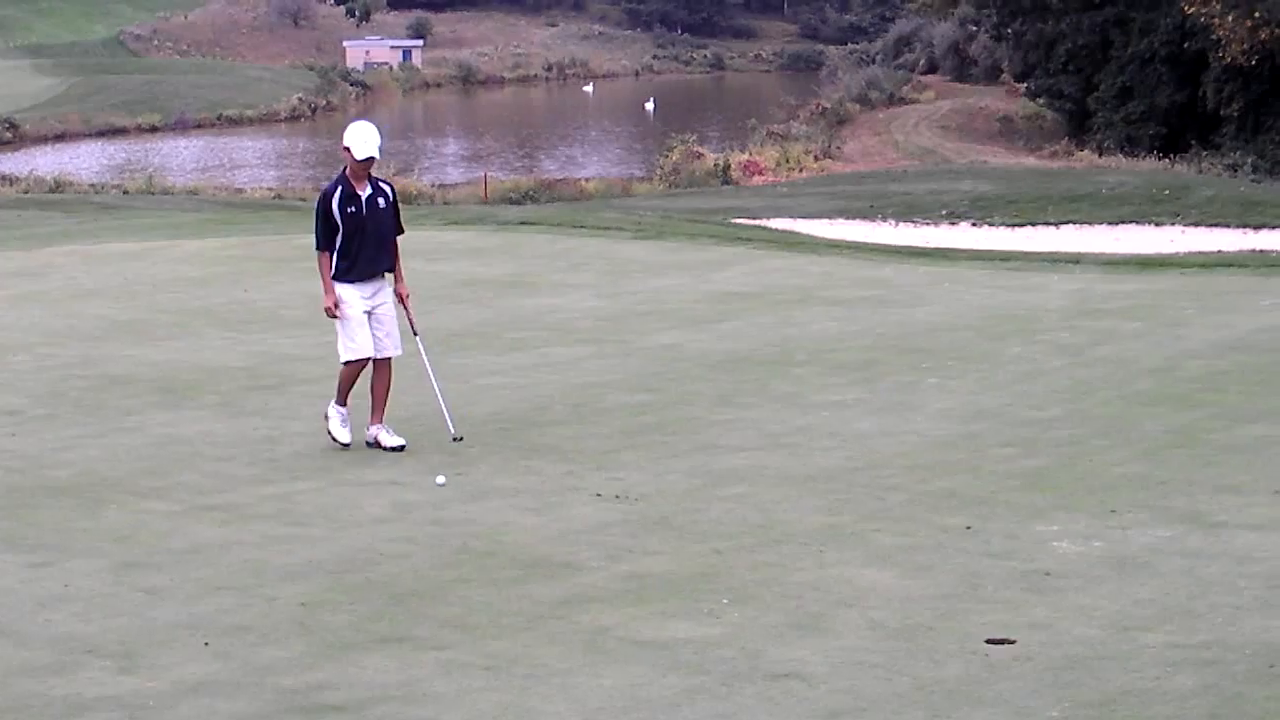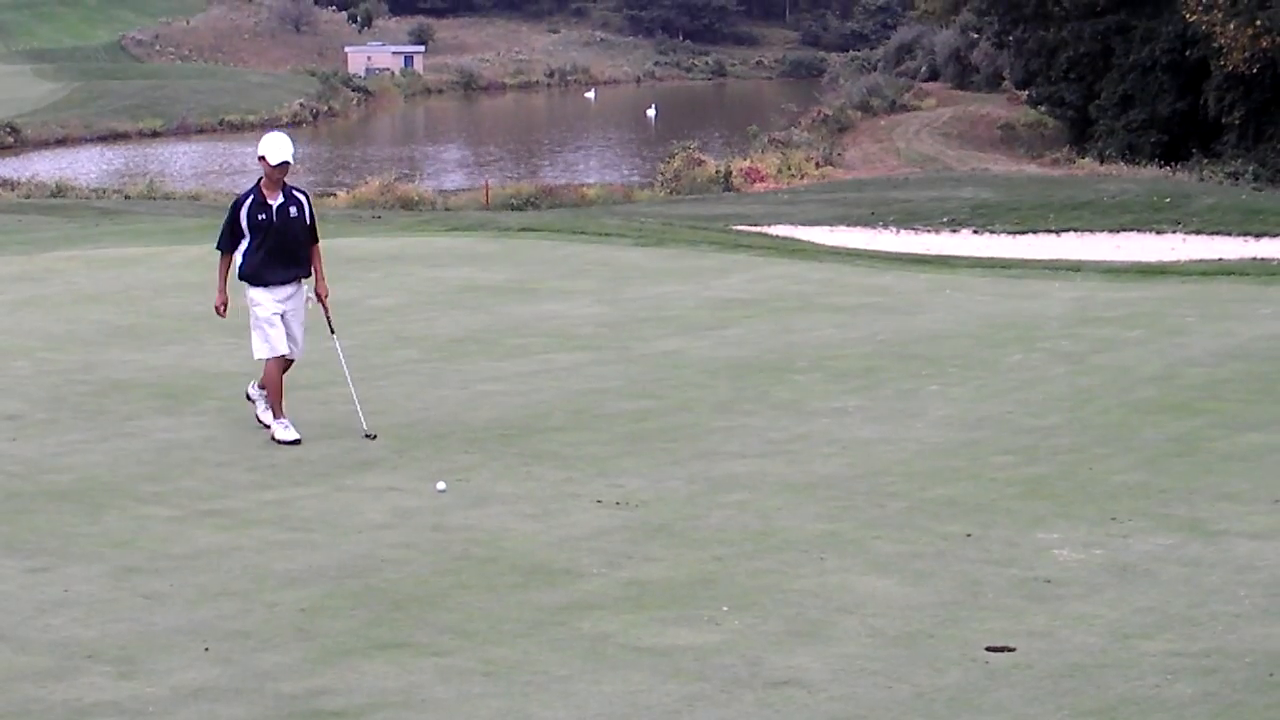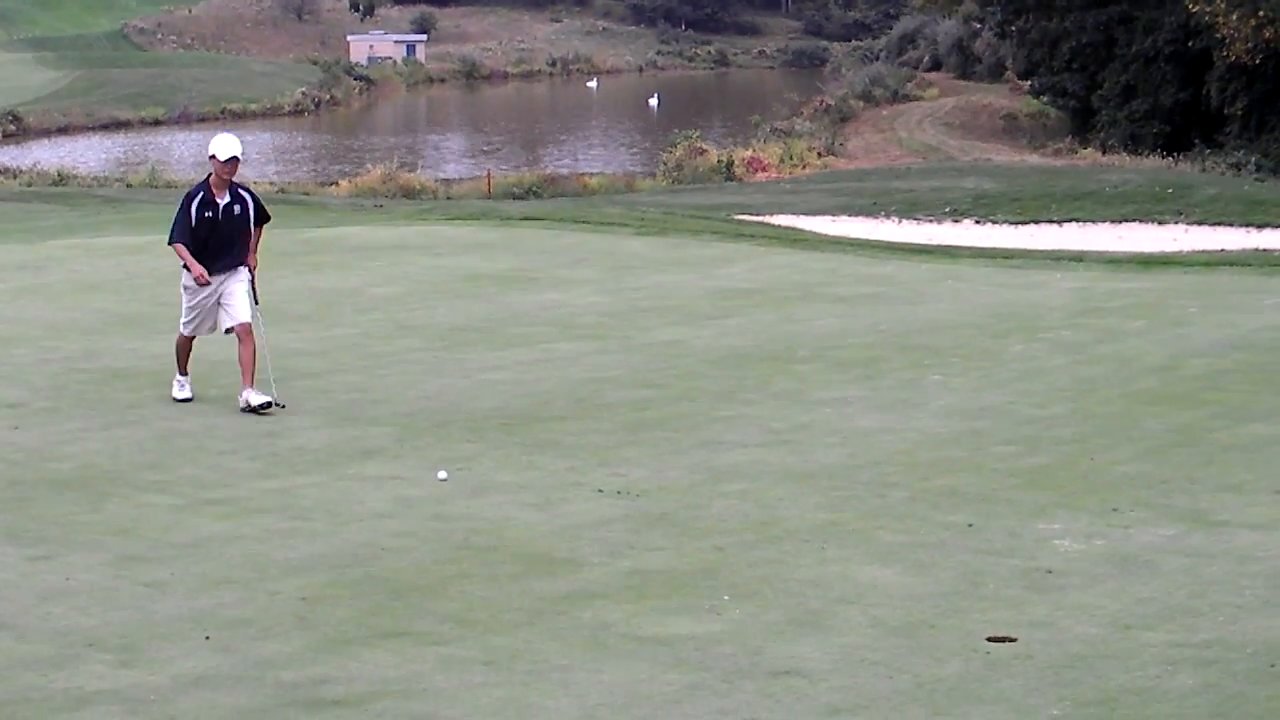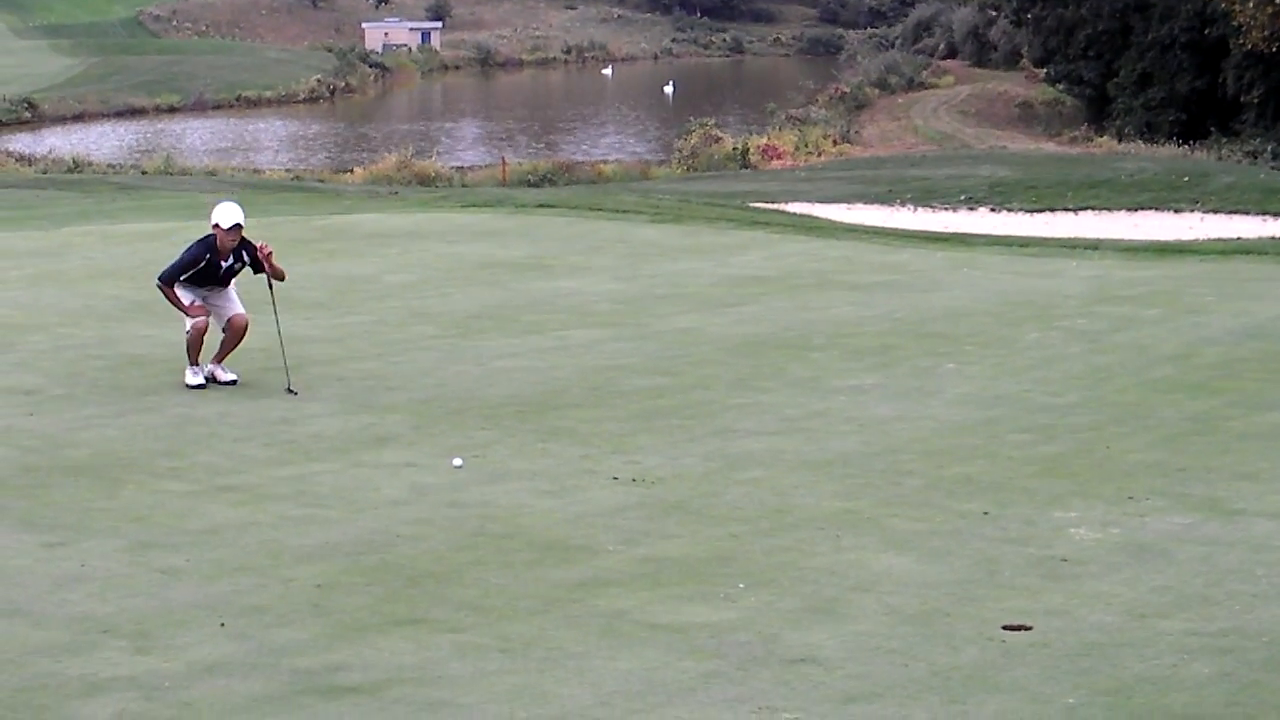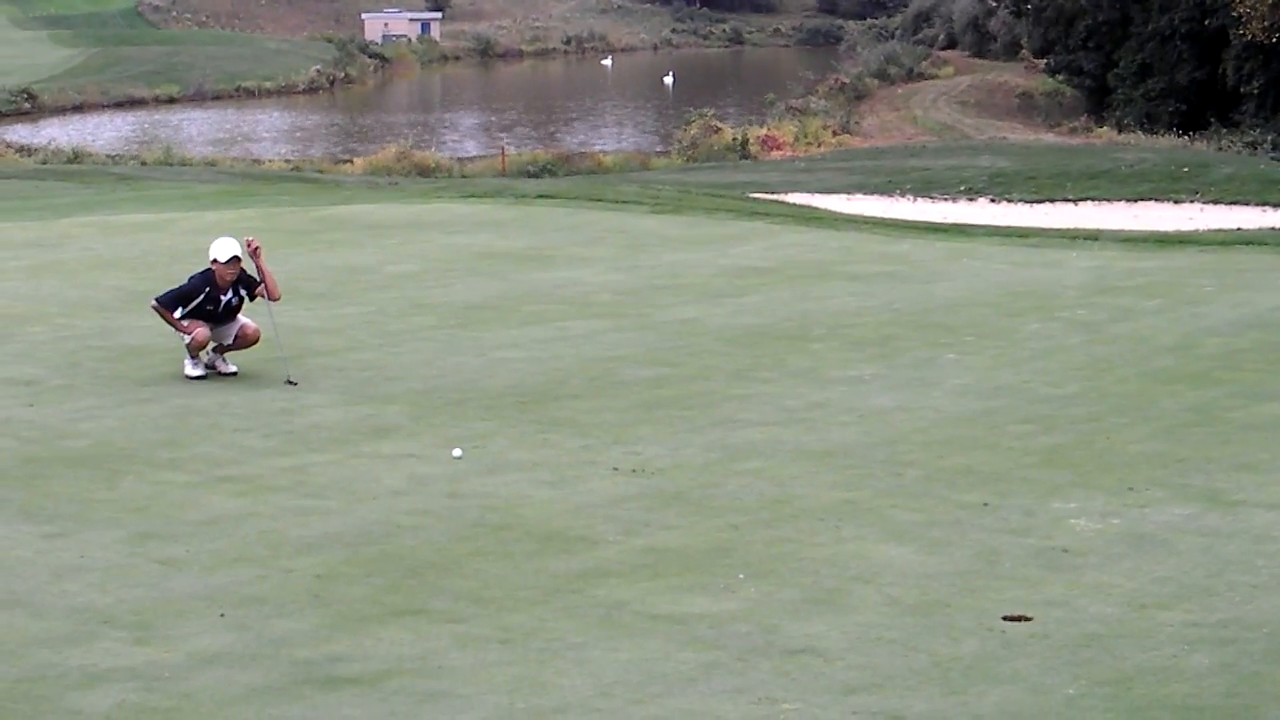
dt=0.7s
person 1, frame 1
left shoulder: (385, 191)
right shoulder: (332, 195)
right elbow: (324, 249)
left wrist: (399, 280)
right wrist: (328, 292)
left hip: (379, 286)
right hip: (347, 288)
left knee: (385, 358)
right knee: (359, 357)
left ankle: (377, 427)
right ankle: (338, 409)
person 1, frame 2
left shoulder: (300, 200)
right shoulder: (244, 204)
left elbow: (311, 242)
right elbow: (227, 250)
left wrist: (320, 280)
right wrist: (221, 291)
left hip: (294, 288)
right hip: (260, 290)
left knee: (289, 355)
right knee: (274, 354)
left ankle: (258, 389)
right ankle: (280, 422)
person 1, frame 3
left shoulder: (245, 196)
right shoulder: (194, 198)
left elbow: (260, 221)
right elbow: (177, 241)
left wrist: (252, 253)
right wrist: (193, 265)
left hip: (235, 274)
right hip: (202, 277)
left knee: (244, 328)
right knee: (189, 332)
left ankle: (248, 392)
right ankle: (181, 378)
person 1, frame 4
left shoulder: (245, 249)
right shoulder: (199, 253)
left elbow: (280, 277)
right elbow: (163, 282)
left wrist: (268, 262)
right wrist: (185, 307)
left hip: (220, 289)
right hip: (190, 289)
left knee: (240, 322)
right knee: (200, 323)
left ankle: (215, 366)
right ankle: (192, 367)
person 1, frame 5
left shoulder: (242, 280)
right shoulder: (199, 285)
left elbow: (274, 295)
right elbow: (157, 304)
left wrist: (259, 261)
right wrist: (182, 328)
left hip: (224, 322)
right hip: (193, 322)
left knee: (252, 333)
right knee: (202, 336)
left ankle: (216, 355)
right ankle: (192, 359)
